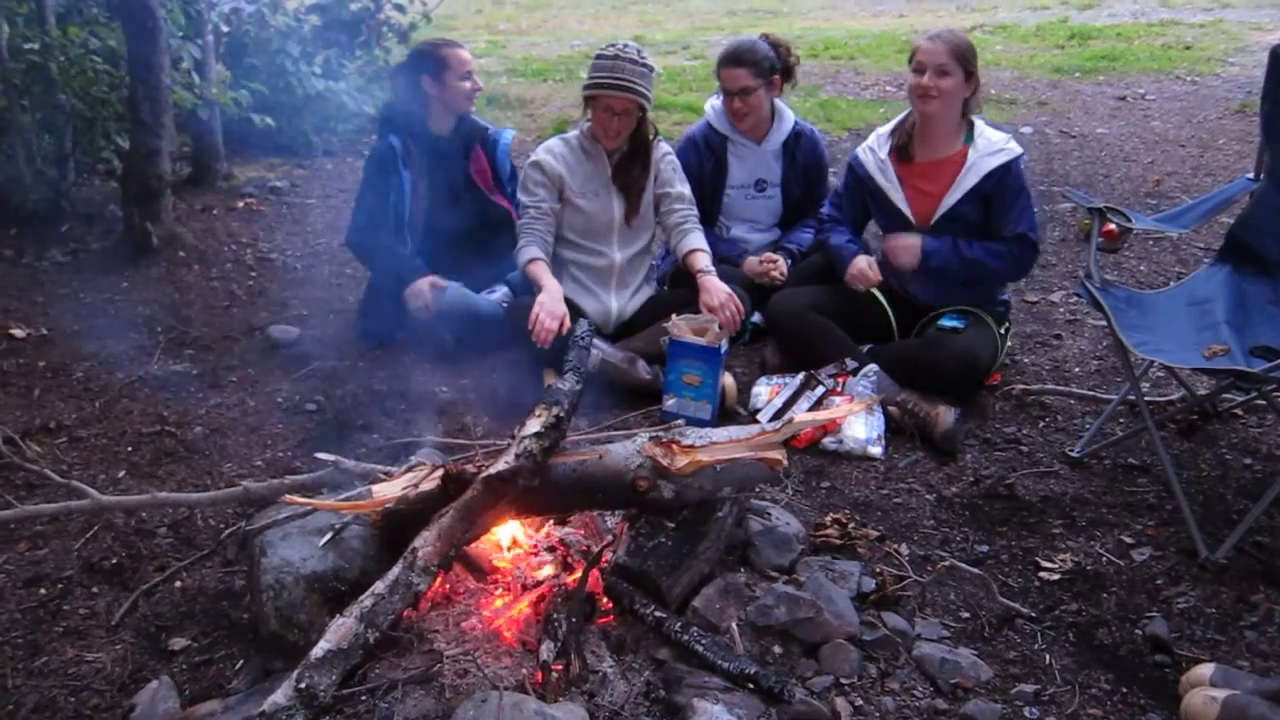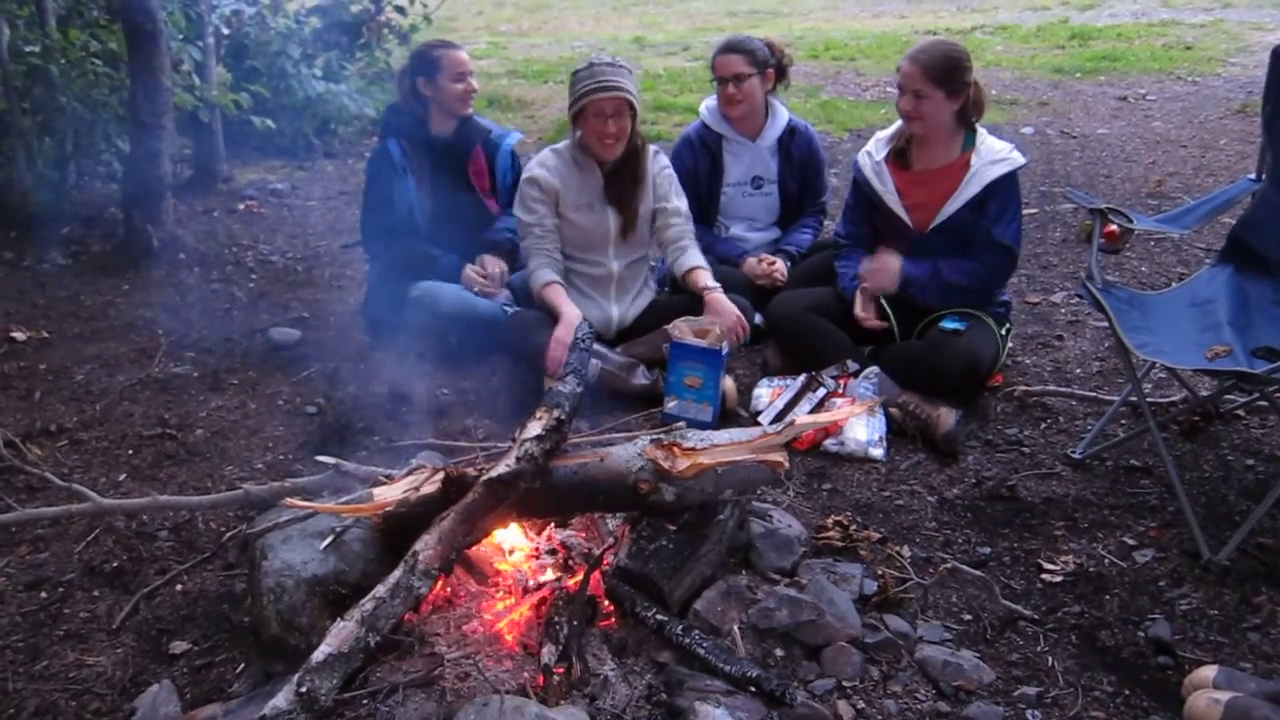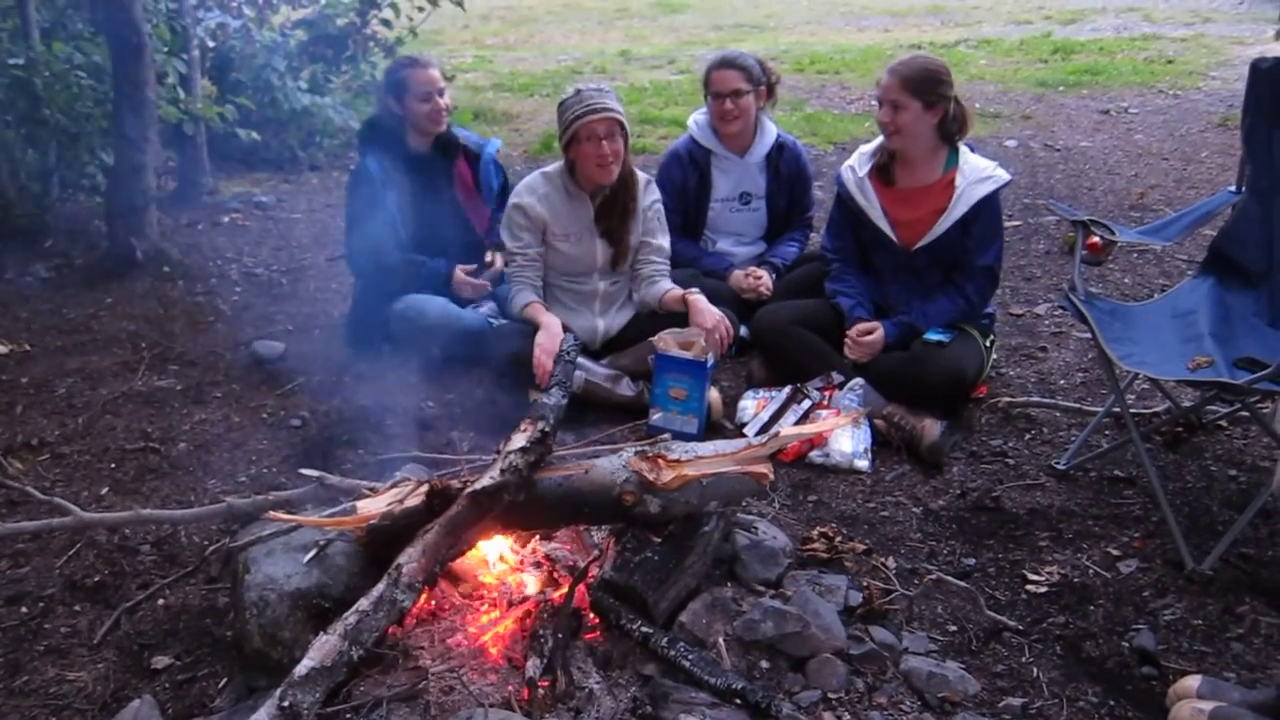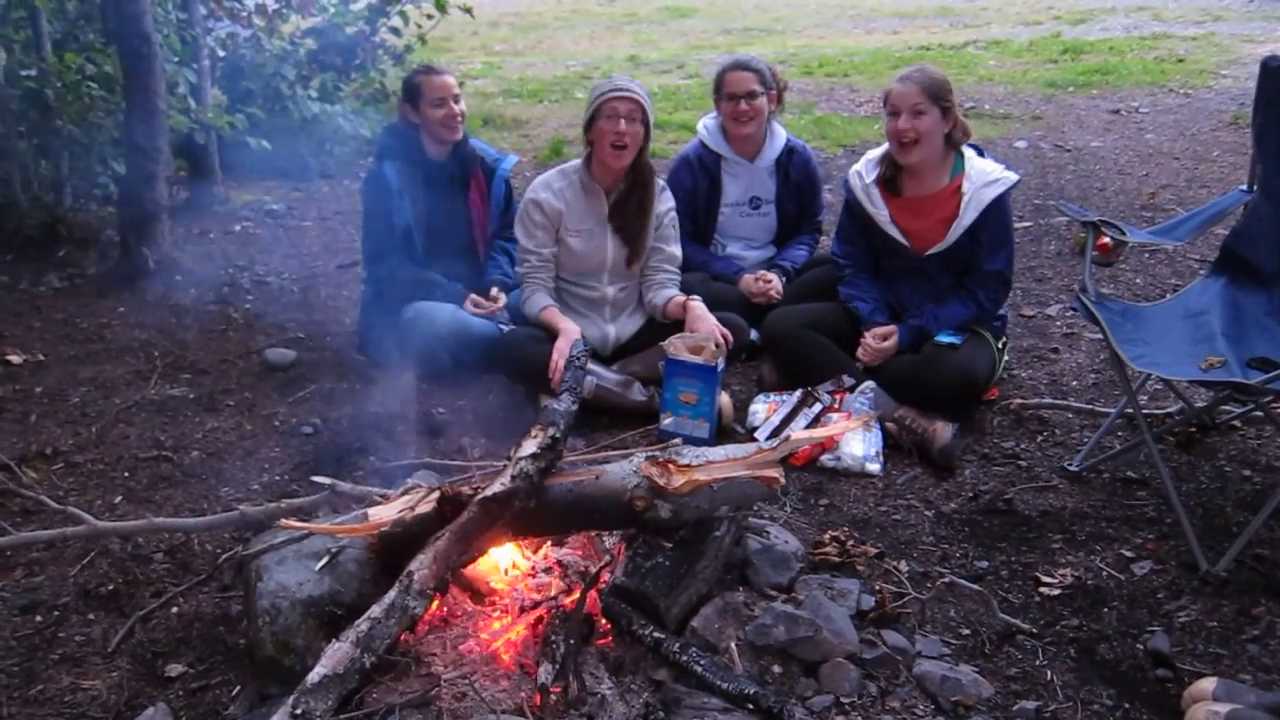
dt=0.7s
person 1, frame 1
left shoulder: (995, 160)
right shoulder: (878, 152)
left elbow: (1018, 254)
right elbow: (835, 220)
left wrist: (932, 253)
right wrist: (850, 255)
left hip: (966, 308)
right hip: (893, 296)
left knee: (959, 360)
right knee: (785, 309)
left ankle: (839, 360)
right ankle: (904, 400)
person 1, frame 2
left shoulder: (992, 168)
right shoulder: (877, 158)
left elbow: (994, 266)
right elbow: (852, 243)
left wrist: (910, 274)
right wrist: (861, 289)
left hip: (964, 309)
right hip: (890, 300)
left knee: (961, 362)
right knee: (785, 310)
left ankle: (835, 365)
right ankle: (903, 401)
person 1, frame 3
left shoulder: (975, 186)
right shoulder: (859, 173)
left elbow: (974, 286)
right elbow: (841, 260)
left wrist: (896, 332)
right wrist: (858, 318)
left hip: (947, 322)
right hip: (870, 314)
left knee: (946, 374)
right knee: (769, 323)
left ankle: (824, 380)
right ankle: (887, 411)
person 1, frame 4
left shoulder: (984, 189)
right shoulder: (866, 180)
left elbow: (987, 289)
right elbow: (853, 266)
left wrist: (908, 335)
right wrist: (874, 324)
left hip: (959, 324)
right hip: (883, 317)
left knee: (956, 375)
right knee: (781, 327)
left ankle: (834, 381)
right ankle: (900, 415)
person 2, frame 1
left shoulder: (657, 156)
right shoulder: (551, 158)
left elbow: (683, 223)
right elbow: (533, 239)
left wrist: (706, 275)
right wrist: (550, 289)
left hip: (637, 306)
right hip: (575, 309)
left knee: (732, 302)
right knee: (521, 317)
right ankle: (650, 373)
person 2, frame 2
left shoulder: (652, 162)
right shoulder: (544, 171)
left elbow: (679, 242)
right elbow: (541, 258)
left wrist: (710, 290)
right wrist: (567, 313)
left hip: (638, 312)
right hip: (575, 314)
left knee: (733, 313)
right knee: (523, 330)
left ankle: (594, 365)
right ankle: (649, 379)
person 2, frame 3
left shoulder: (643, 190)
right shoulder: (532, 196)
left elbow: (651, 278)
right elbow: (522, 284)
left wrist: (691, 298)
right wrist: (547, 322)
left hip: (622, 328)
right hip: (561, 332)
left knee: (719, 326)
right knee: (507, 342)
left ankle: (577, 378)
right ankle: (635, 390)
person 2, frame 4
left shoulder: (657, 195)
right shoulder: (547, 193)
left elbow: (660, 285)
right elbow: (535, 287)
left wrist: (690, 306)
right wrist: (565, 328)
left hip: (634, 336)
right hip: (571, 335)
left knee: (732, 331)
right knee: (514, 347)
left ankle: (585, 384)
right ankle: (654, 397)
person 3, frame 1
left shoulder: (486, 140)
right shoulder: (393, 153)
left elbow: (515, 206)
right elbow: (364, 234)
right wrist: (410, 275)
left hip: (493, 269)
right hip: (433, 281)
right knee: (439, 305)
person 3, frame 2
left shoulder: (492, 141)
right shoulder: (392, 156)
right elbow: (380, 240)
left wrist: (497, 249)
right wrist: (451, 269)
left hip: (487, 266)
right hip: (423, 278)
right knee: (429, 302)
person 3, frame 3
left shoulder: (470, 151)
right shoulder: (372, 173)
left elbow: (508, 208)
right elbow: (364, 257)
left wrist: (500, 247)
right wrist: (440, 274)
left hip: (474, 277)
right hip: (409, 291)
right knee: (414, 315)
person 3, frame 4
left shoulder: (487, 164)
right shoulder: (386, 179)
left elbow: (508, 234)
right elbow: (383, 265)
left wrist: (498, 284)
right wrist: (454, 298)
left hip: (482, 294)
right hip: (418, 302)
right knee: (422, 323)
person 4, frame 1
left shoulder: (805, 140)
right shoulder: (698, 142)
left elbow: (814, 214)
left wrist: (786, 257)
right wrist: (740, 261)
left hip: (777, 261)
right hip: (719, 263)
right knee: (688, 273)
person 4, frame 2
left shoulder: (800, 137)
right shoulder: (694, 143)
left elbow: (812, 211)
left wrist: (785, 258)
right wrist: (740, 261)
left hip: (779, 259)
right hip: (720, 262)
left ankle: (762, 315)
person 4, frame 3
left shoulder: (789, 153)
right shoulder: (681, 157)
left elbow: (799, 226)
right elbow: (669, 236)
left wrist: (770, 270)
right wrist: (726, 274)
left hip: (765, 271)
right hip: (708, 274)
right knee: (677, 284)
left ankle: (744, 324)
person 4, frame 4
left shoulder: (798, 157)
right shoulder: (692, 162)
left elbow: (808, 230)
right elbow: (680, 241)
left wrist: (780, 274)
right wrist: (737, 278)
left hip: (776, 275)
right hip: (719, 278)
right knee: (688, 287)
left ankle: (757, 329)
